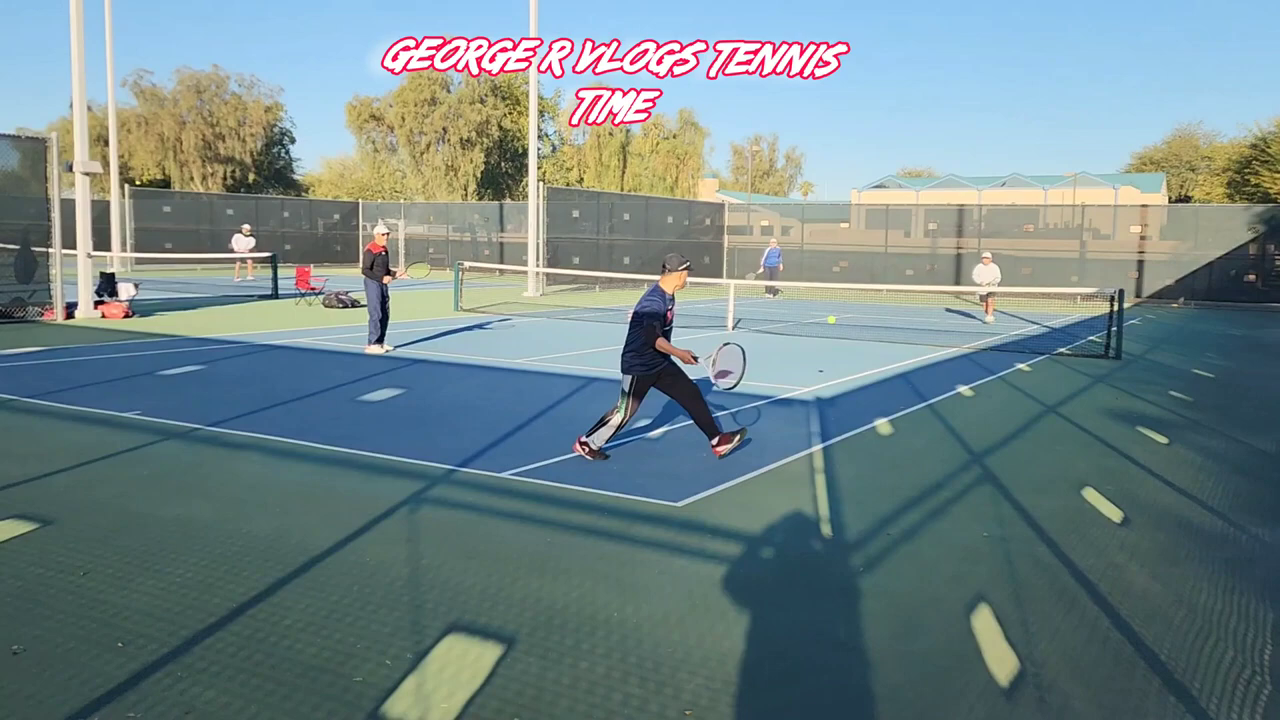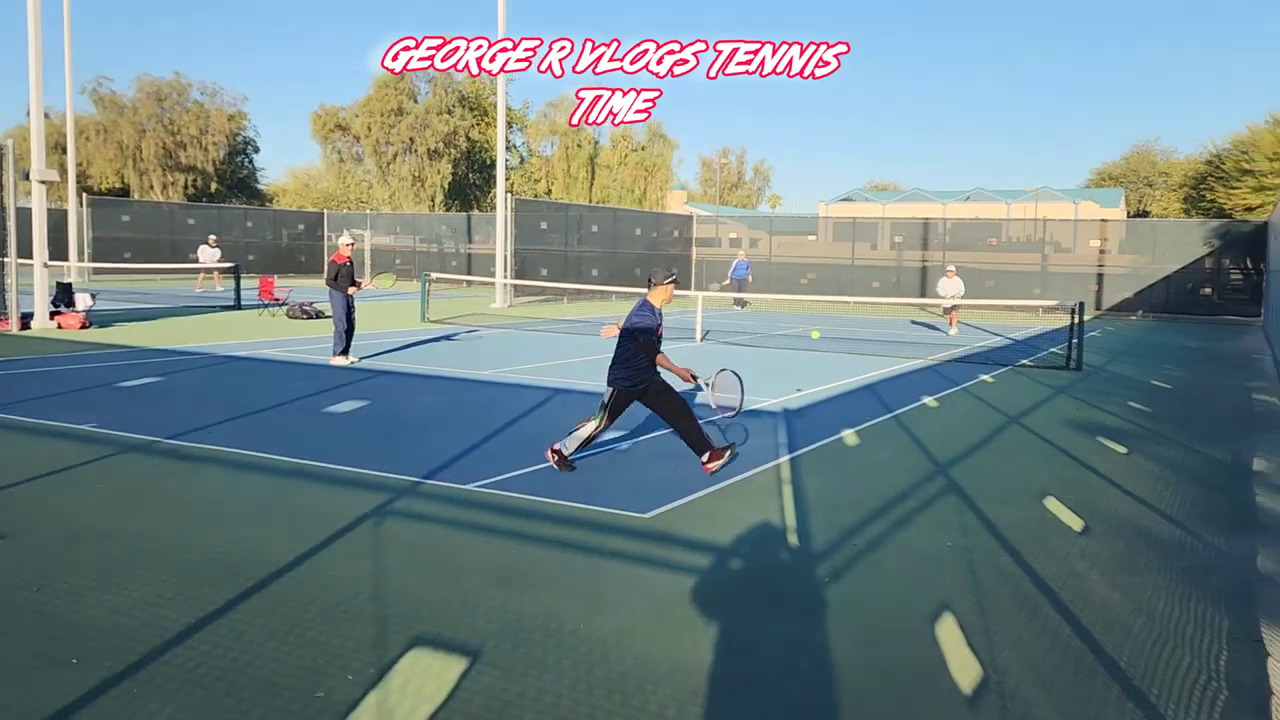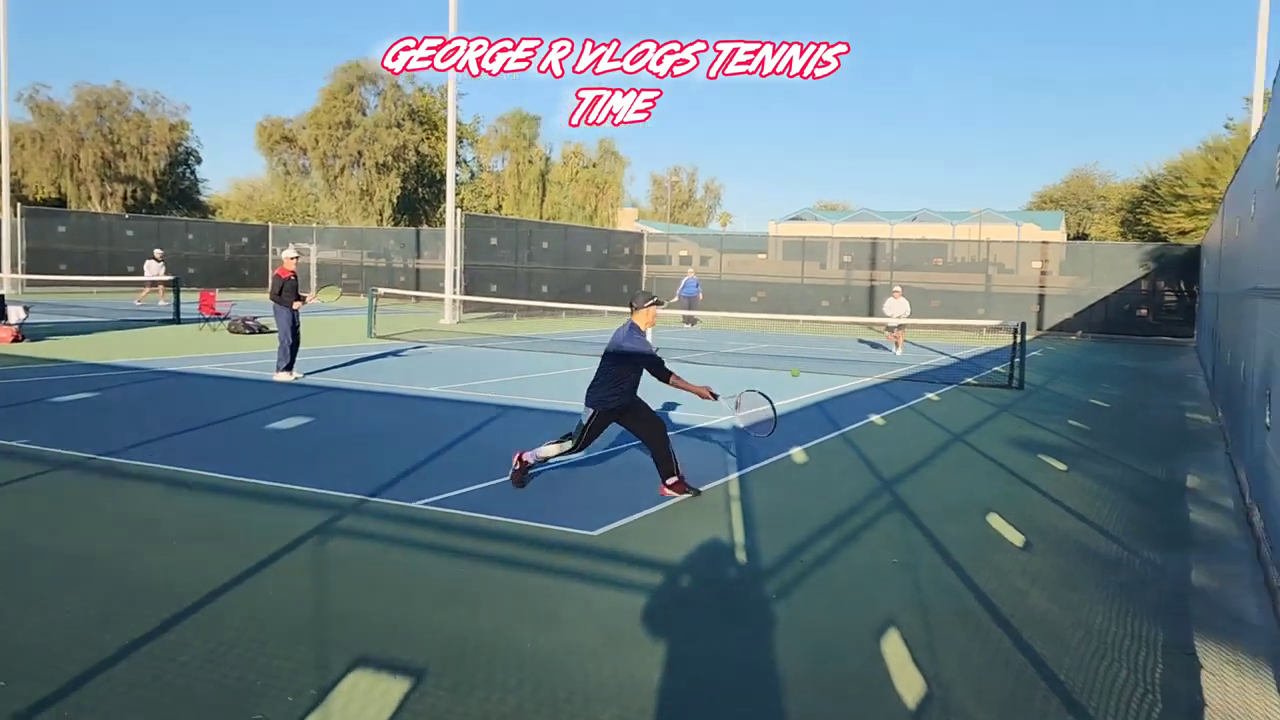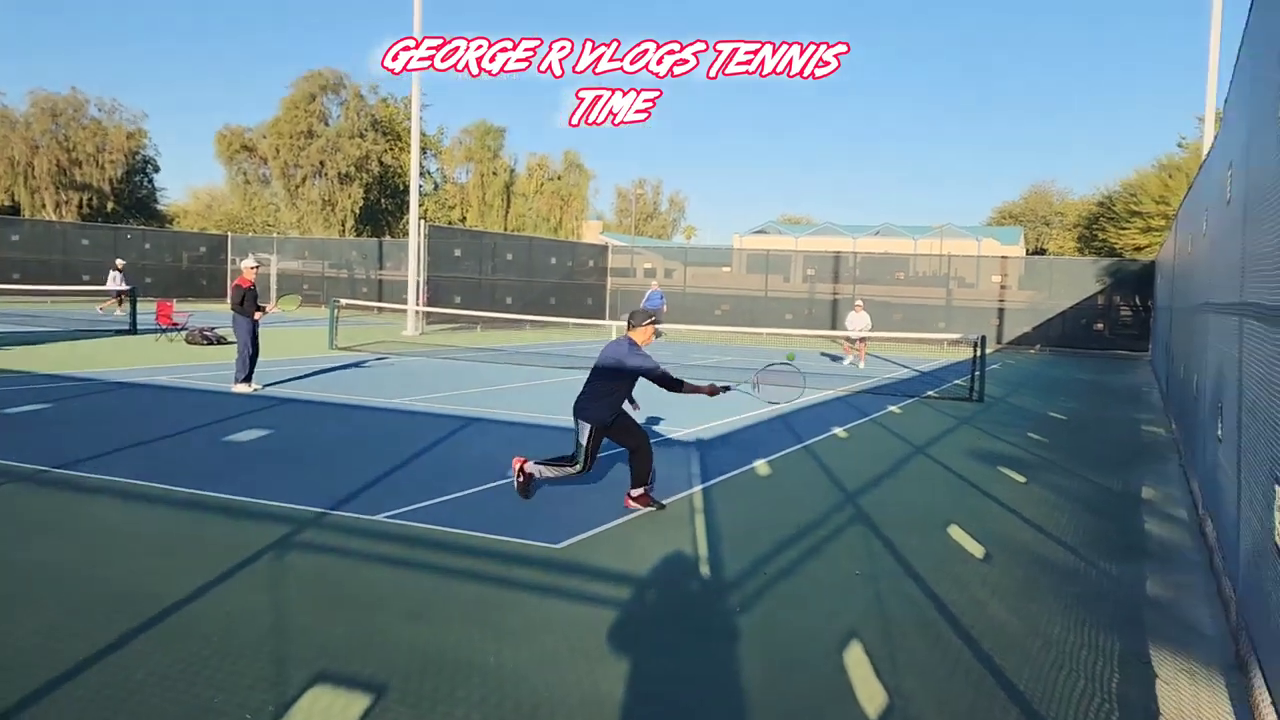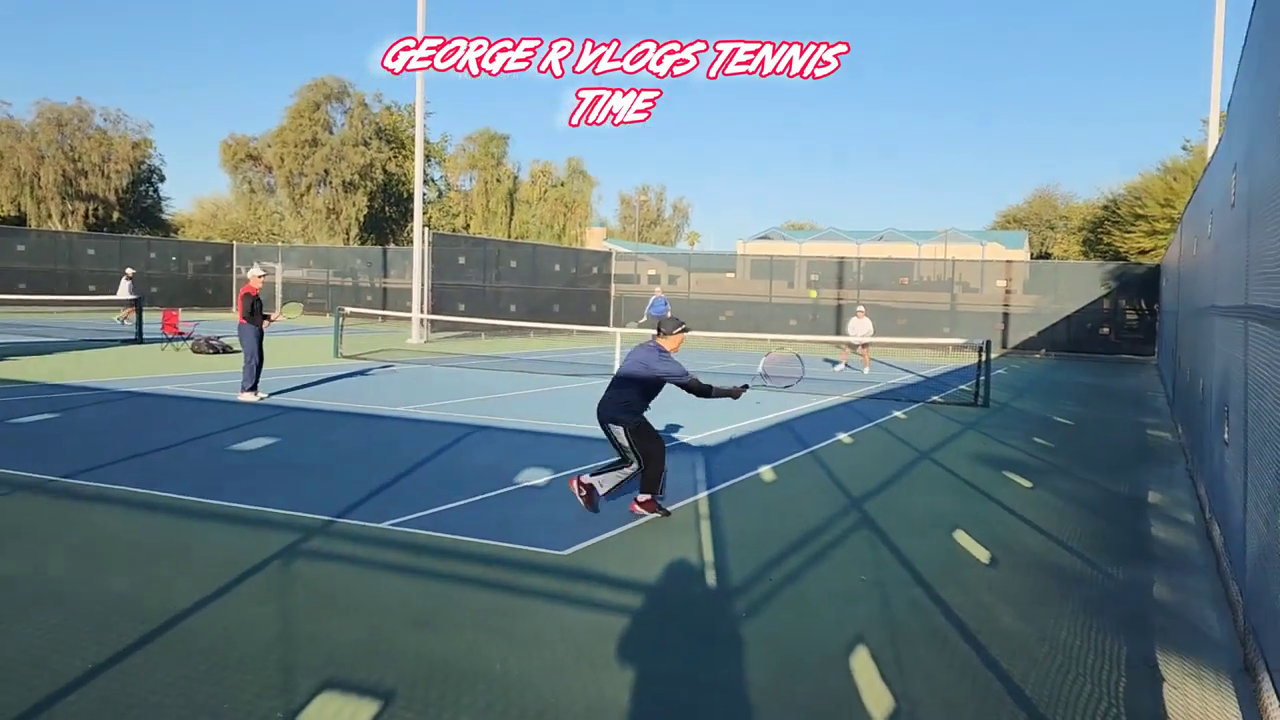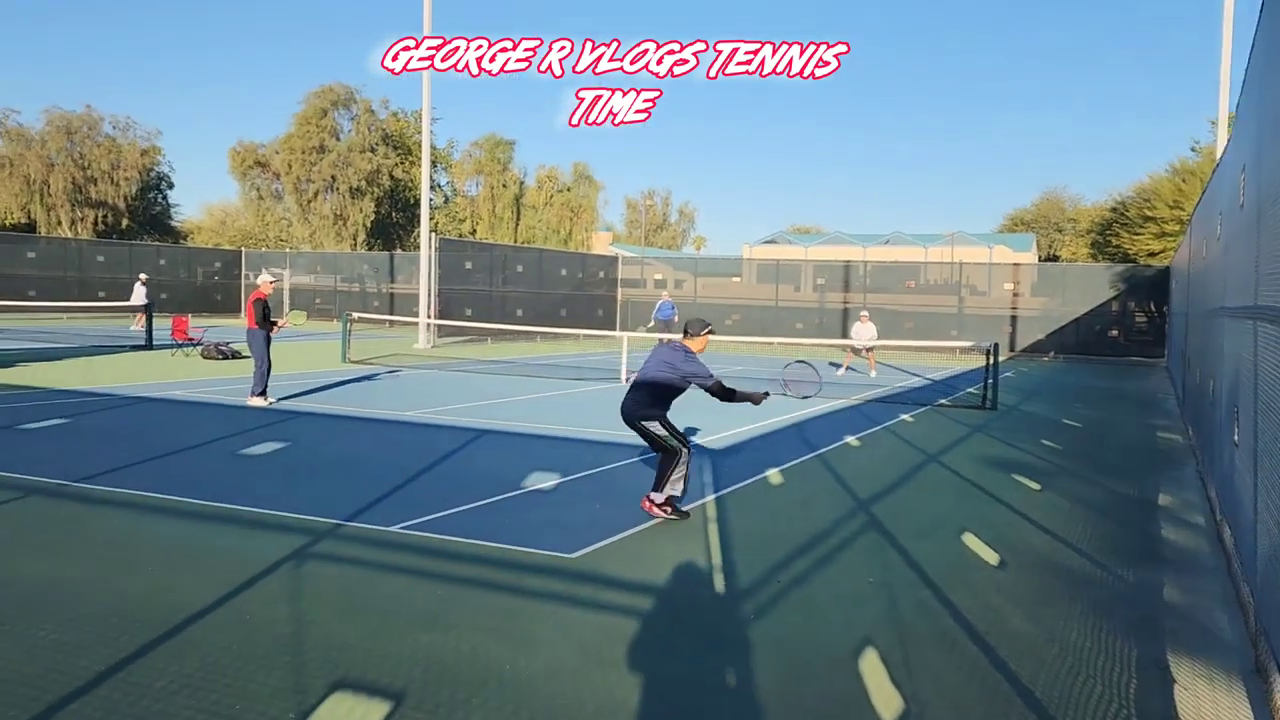
dt=0.1s
person 1, frame 1
left shoulder: (666, 296)
right shoulder: (653, 301)
right elbow: (654, 338)
right wrist: (680, 354)
left hip: (660, 364)
right hip: (638, 366)
left knee: (690, 393)
right knee: (625, 412)
left ankle: (719, 440)
right ankle: (587, 443)
person 1, frame 2
left shoulder: (652, 310)
right shoulder: (645, 315)
right elbow: (651, 354)
left wrist: (620, 329)
right wrist: (677, 371)
left hip: (647, 377)
right hip: (624, 382)
left knee: (678, 408)
right knee: (600, 422)
left ankle: (708, 456)
right ankle: (559, 452)
person 1, frame 3
left shoulder: (629, 332)
right shoulder: (634, 340)
right elbow: (662, 373)
right wrist: (695, 389)
left hip: (624, 399)
right hip: (602, 402)
left knee: (656, 429)
right knee: (575, 443)
left ankle: (671, 483)
right ankle: (524, 460)
person 1, frame 4
left shoulder: (618, 345)
right shoulder: (635, 356)
right elbow: (669, 383)
left wrist: (629, 398)
right wrist: (703, 390)
left hip: (609, 412)
right hip: (590, 413)
left knee: (640, 442)
right knee: (580, 464)
left ankle: (637, 494)
right ankle: (527, 469)
person 1, frame 5
left shoulder: (642, 350)
right shoulder: (666, 364)
right elbow: (698, 389)
right wrist: (730, 392)
left hip: (622, 412)
right hip: (615, 415)
left knee: (657, 447)
right knee: (634, 462)
left ankle: (644, 499)
right ankle: (586, 483)
person 1, frame 6
left shoulder: (664, 348)
right shoulder: (690, 363)
right elbow: (722, 393)
left wrist: (640, 376)
right wrist: (754, 397)
left hip: (632, 409)
right hip: (644, 414)
left knee: (673, 451)
right knee: (680, 451)
left ankle: (658, 499)
right ankle: (658, 500)
